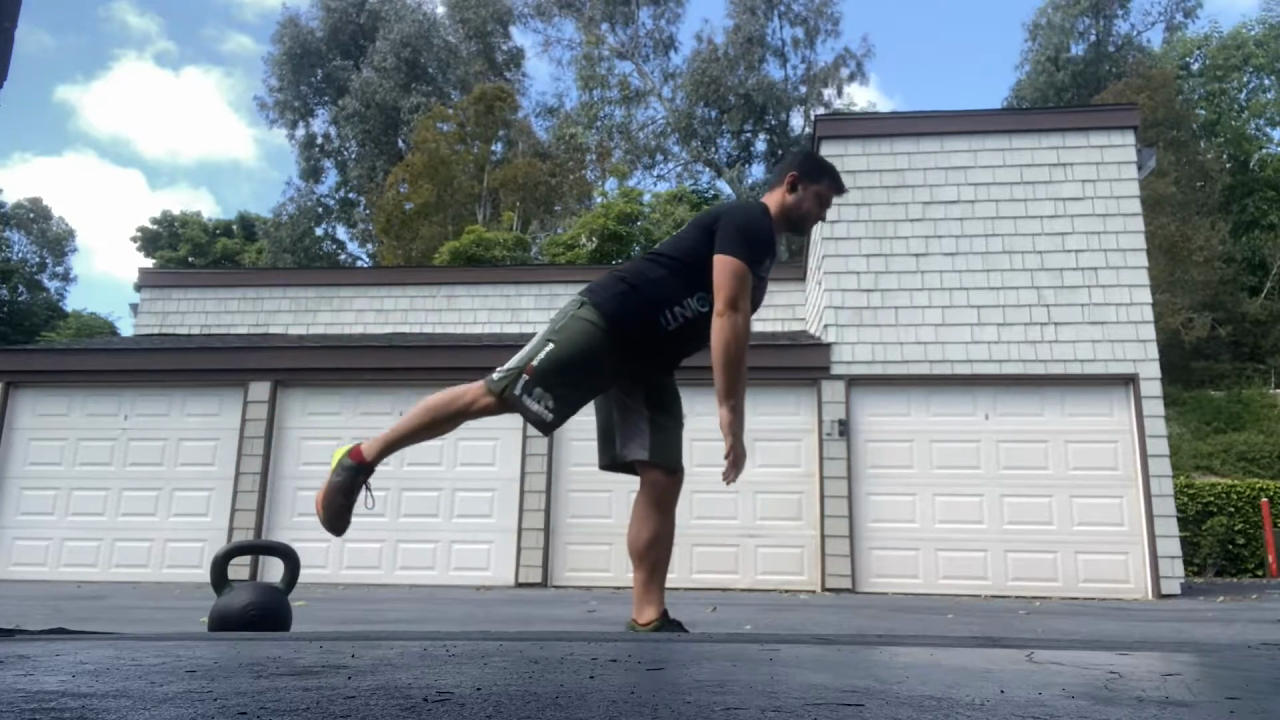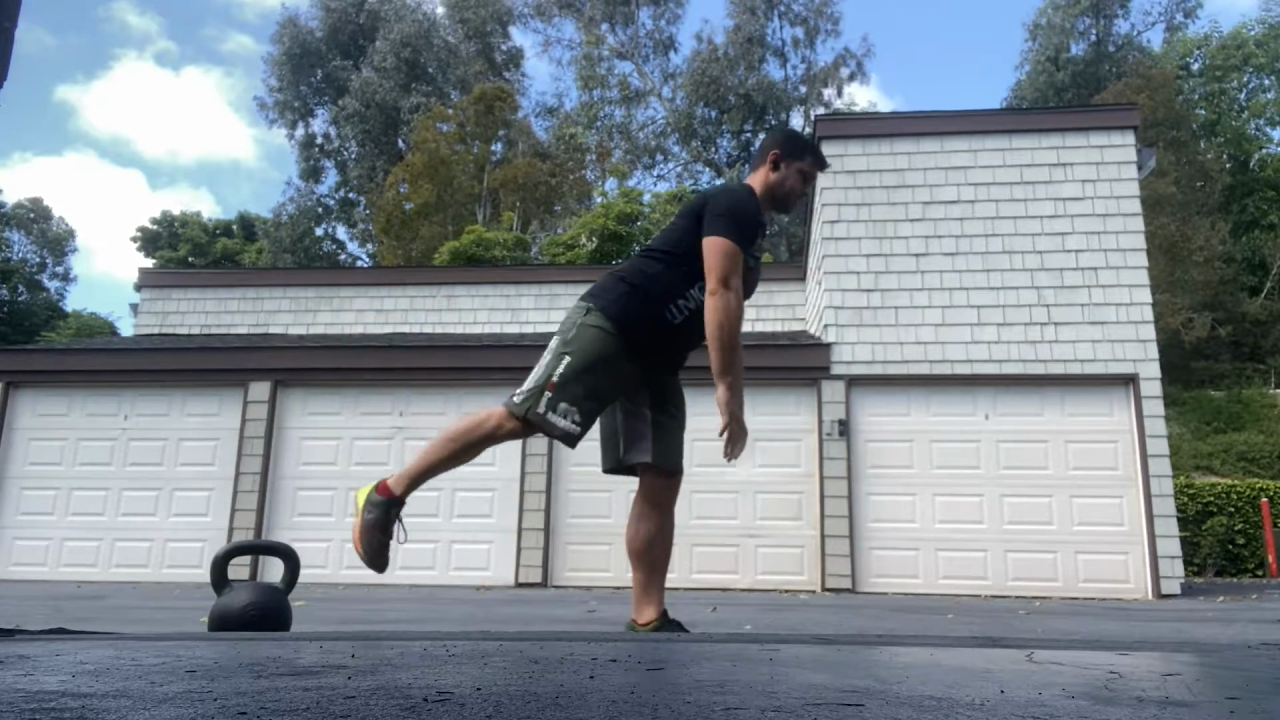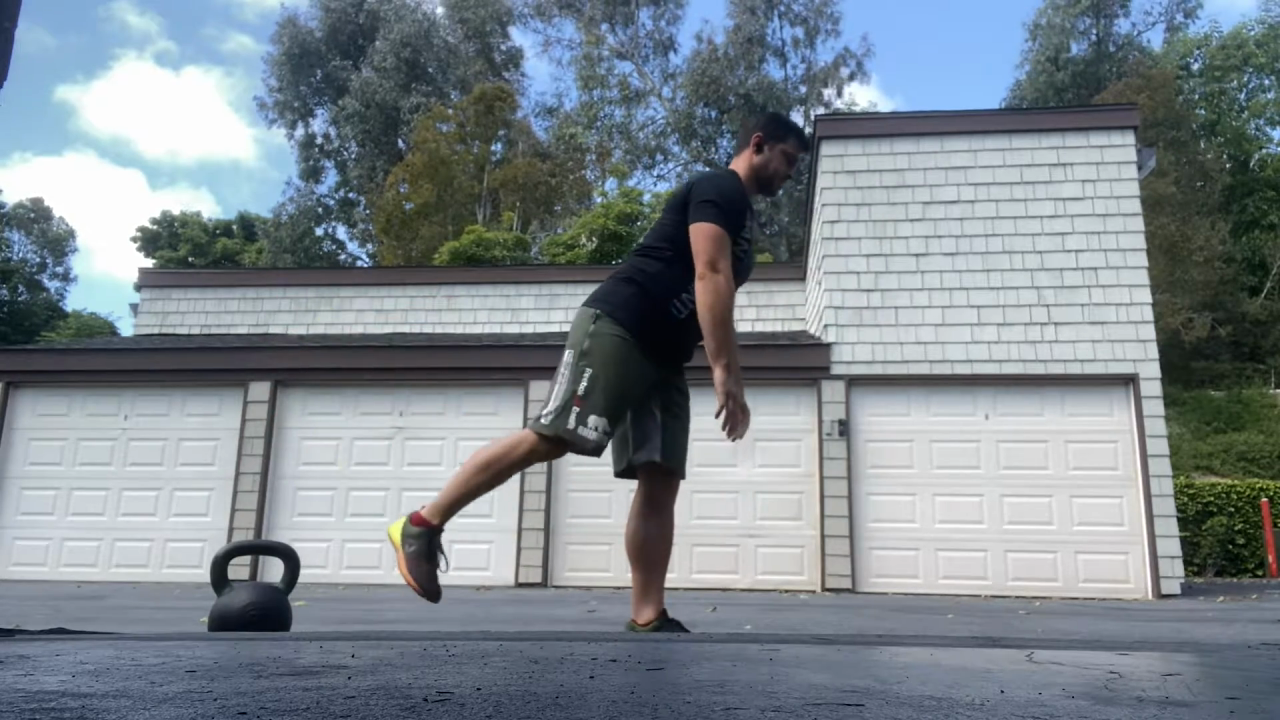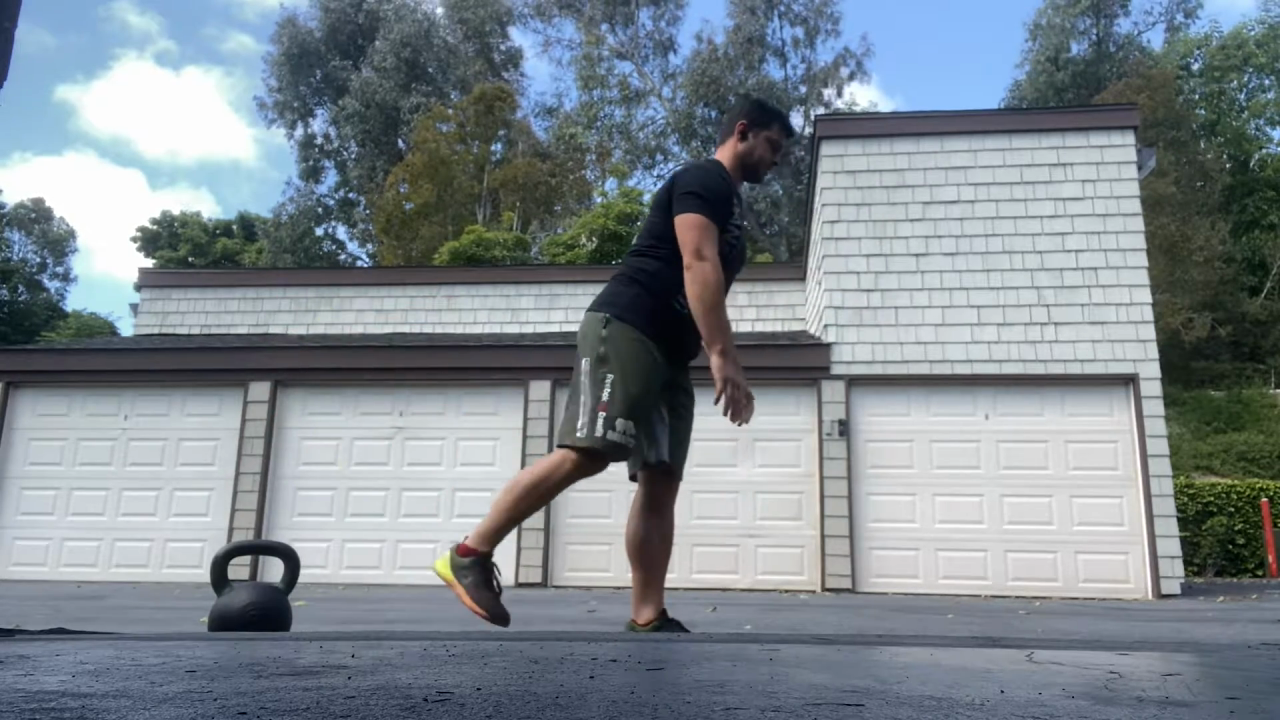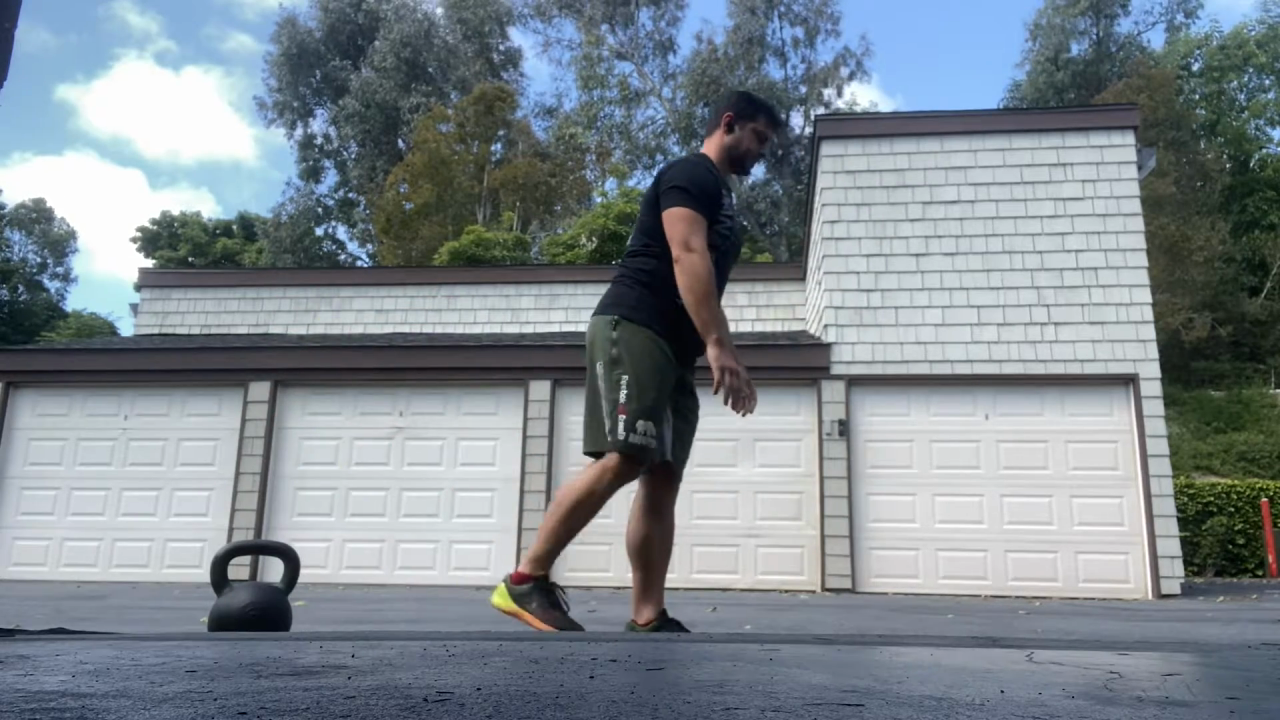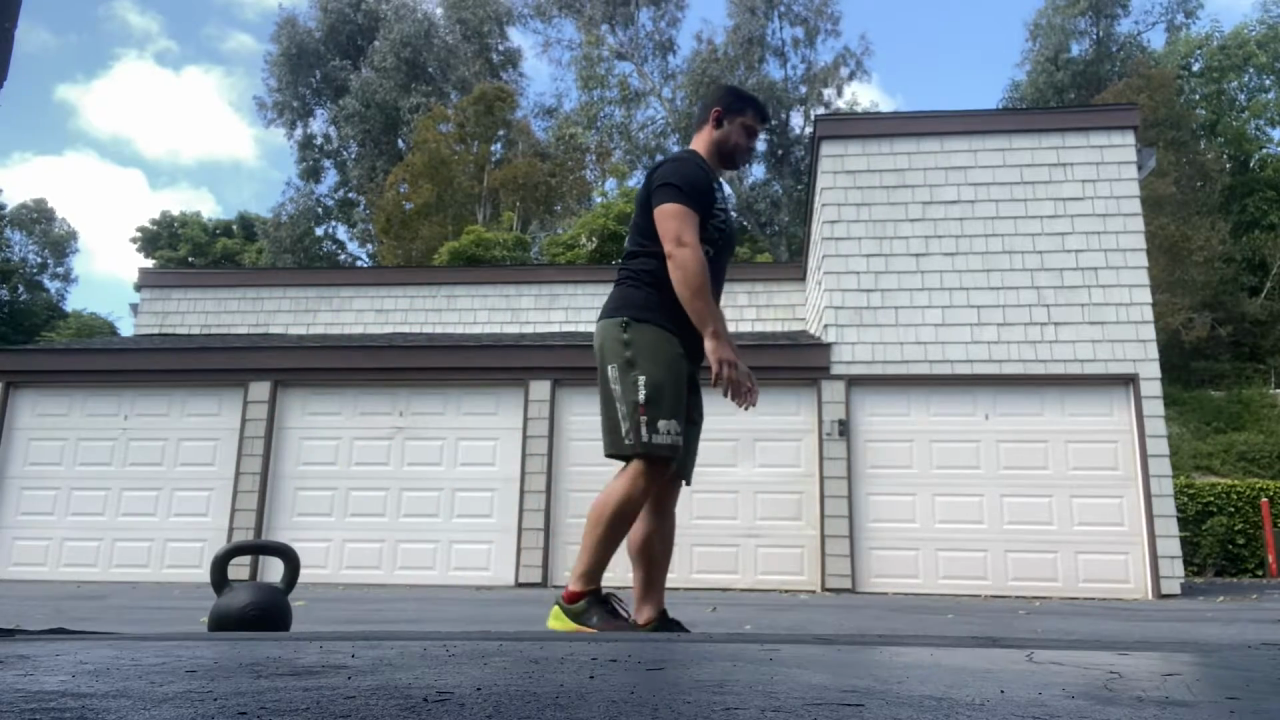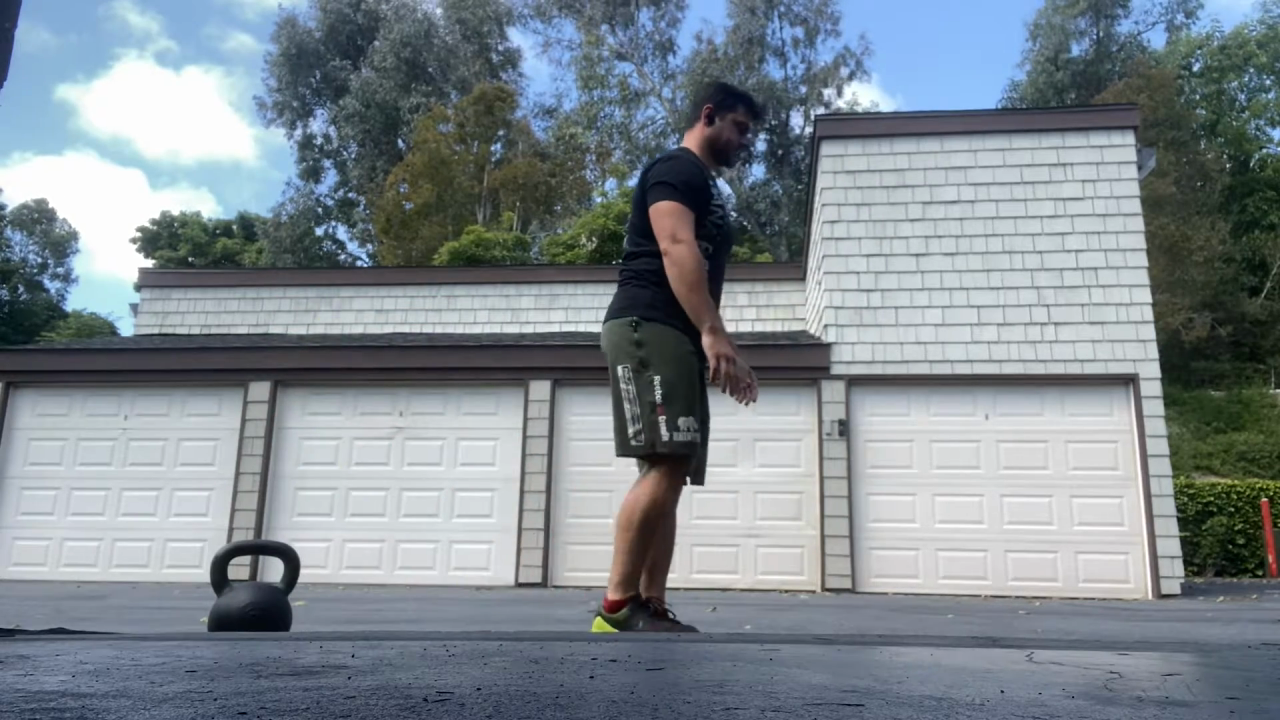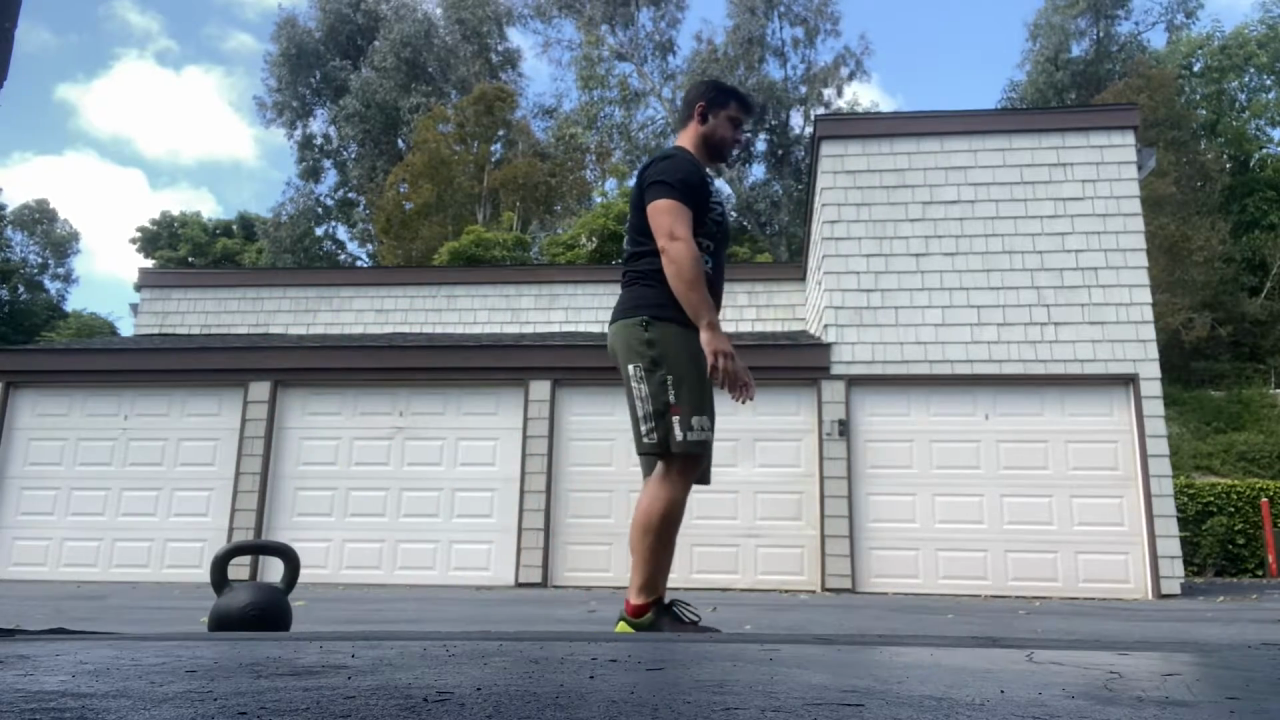
dt=0.1s
person 1, frame 1
left shoulder: (763, 245)
right shoulder: (748, 219)
left elbow: (728, 326)
right elbow: (726, 315)
left wrist: (730, 419)
right wrist: (731, 418)
left hip: (650, 357)
right hip: (605, 322)
left knee: (663, 479)
right knee: (494, 398)
left ankle: (649, 617)
right ankle: (362, 457)
person 1, frame 2
left shoulder: (748, 224)
right shoulder: (735, 204)
left elbow: (724, 309)
right elbow: (721, 295)
left wrist: (729, 394)
right wrist: (728, 390)
left hip: (654, 357)
right hip: (609, 323)
left knee: (661, 480)
right knee: (515, 419)
left ankle: (648, 616)
right ankle: (390, 492)
person 1, frame 3
left shoulder: (739, 208)
right shoulder: (720, 190)
left elbow: (717, 294)
right elbow: (711, 281)
left wrist: (728, 381)
right wrist: (727, 373)
left hip: (665, 350)
right hip: (618, 324)
left knee: (660, 479)
right knee: (550, 440)
left ankle: (649, 616)
right ankle: (423, 526)
person 1, frame 4
left shoulder: (724, 197)
right shoulder: (703, 180)
left elbow: (712, 285)
right elbow: (699, 267)
left wrist: (718, 361)
right wrist: (724, 358)
left hip: (669, 347)
right hip: (625, 326)
left knee: (661, 480)
right knee: (586, 453)
left ankle: (648, 617)
right ankle: (471, 555)
person 1, frame 5
left shoulder: (718, 191)
right shoulder: (689, 176)
left elbow: (707, 279)
right elbow: (690, 259)
left wrist: (722, 362)
right wrist: (719, 347)
left hip: (672, 343)
right hip: (633, 326)
left knee: (662, 479)
right knee: (622, 459)
left ankle: (648, 615)
right ankle: (526, 581)
person 1, frame 6
left shoulder: (708, 188)
right shoulder: (681, 172)
left elbow: (706, 272)
right elbow: (681, 252)
left wrist: (717, 351)
right wrist: (714, 337)
left hip: (675, 340)
right hip: (640, 326)
left knee: (667, 479)
right knee: (651, 463)
left ankle: (649, 615)
right ankle: (578, 595)
person 1, frame 7
left shoulder: (704, 185)
right shoulder: (675, 168)
right elbow: (677, 250)
left wrist: (724, 353)
right wrist: (713, 334)
left hip: (677, 338)
right hip: (648, 327)
left knee: (670, 473)
right knee: (664, 464)
left ankle: (648, 607)
right ankle: (618, 606)
person 1, frame 8
left shoulder: (700, 183)
right shoulder: (671, 168)
right elbow: (675, 247)
left wrist: (722, 352)
right wrist: (711, 331)
left hip: (679, 336)
right hip: (655, 326)
left knee: (674, 471)
right knee: (677, 464)
left ankle: (653, 608)
right ankle: (640, 608)
